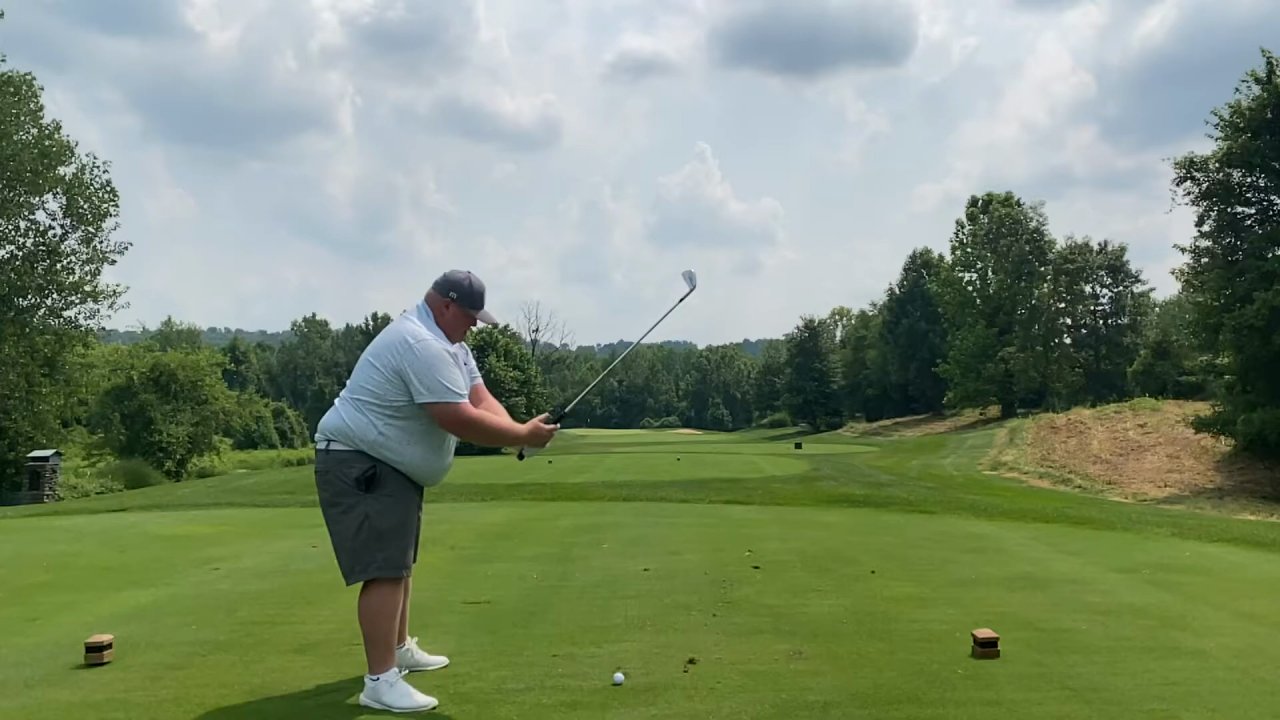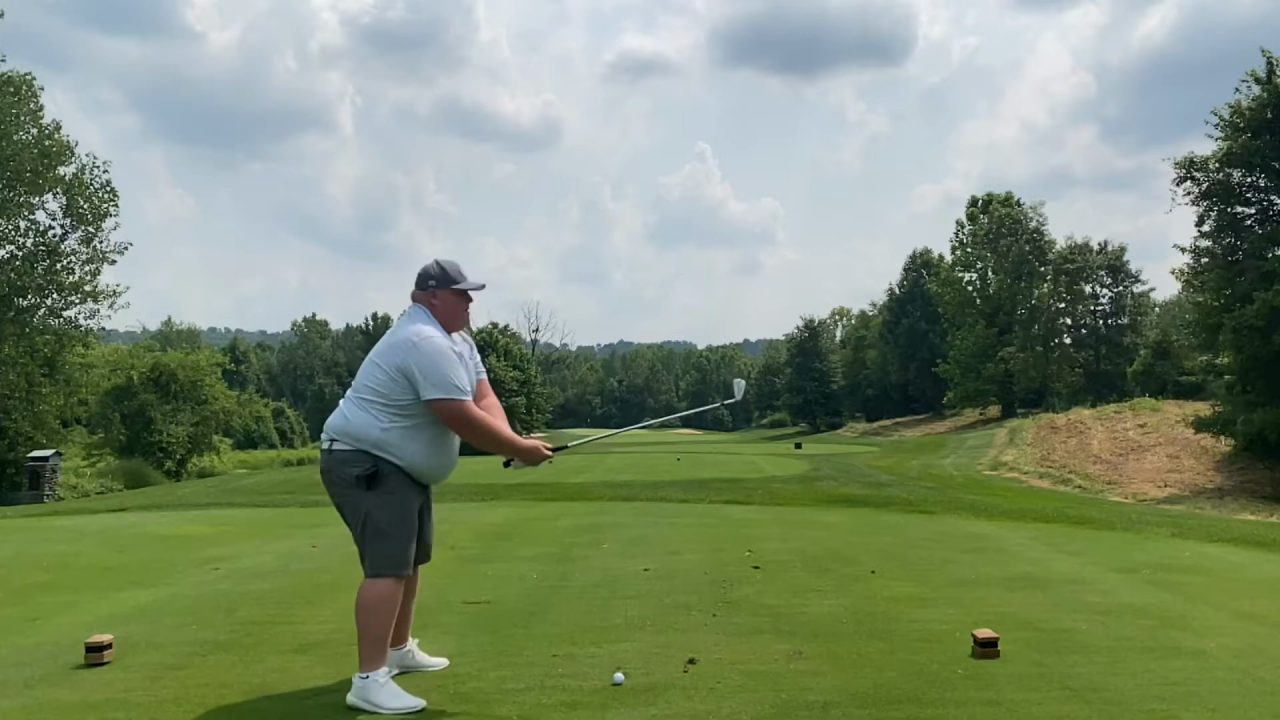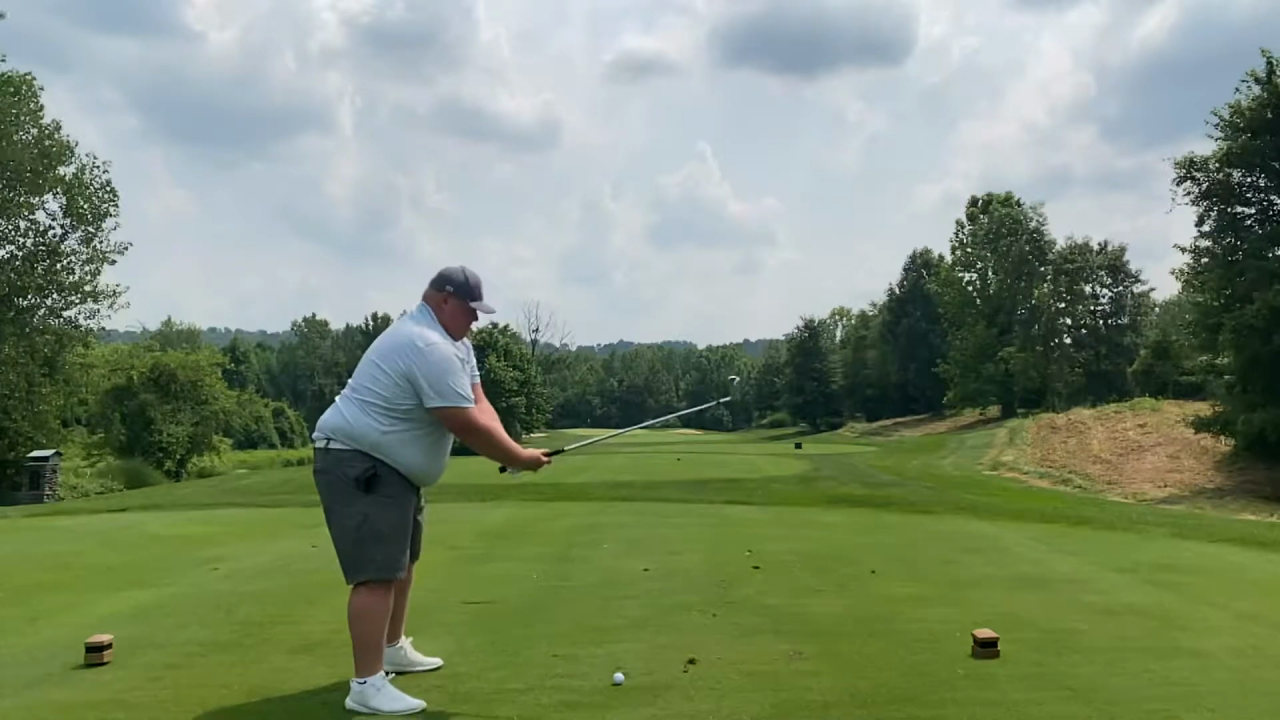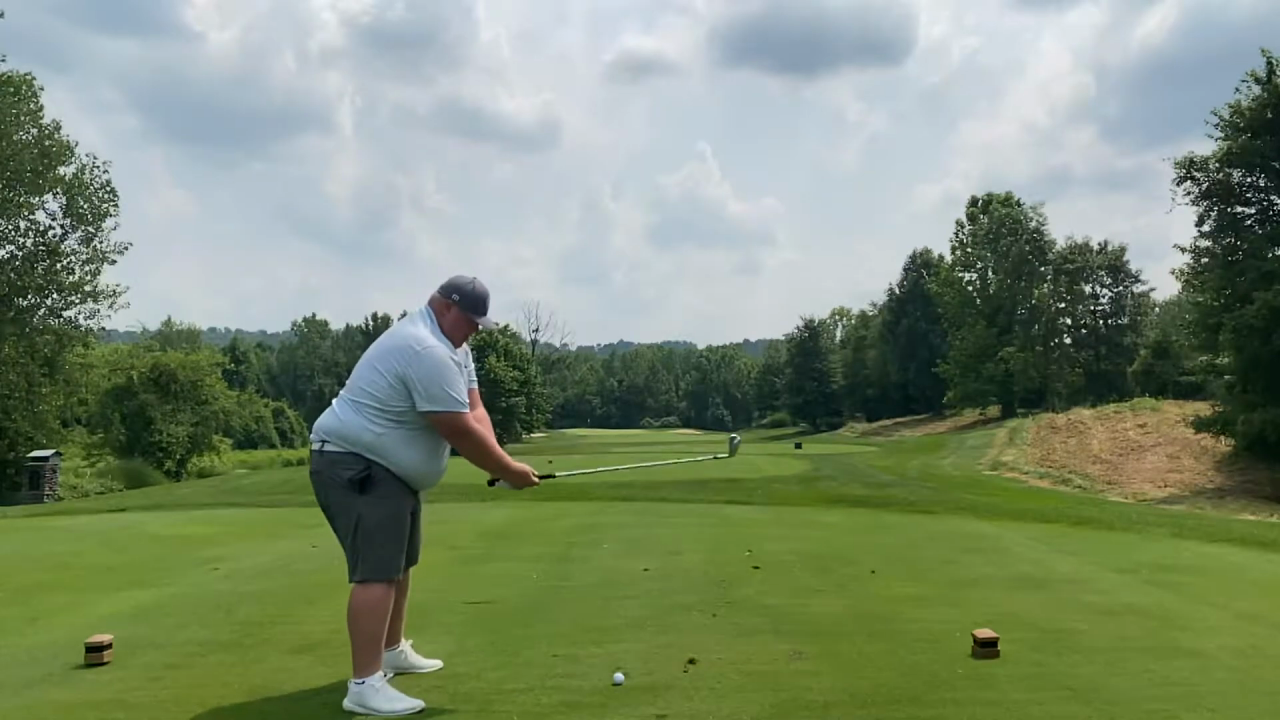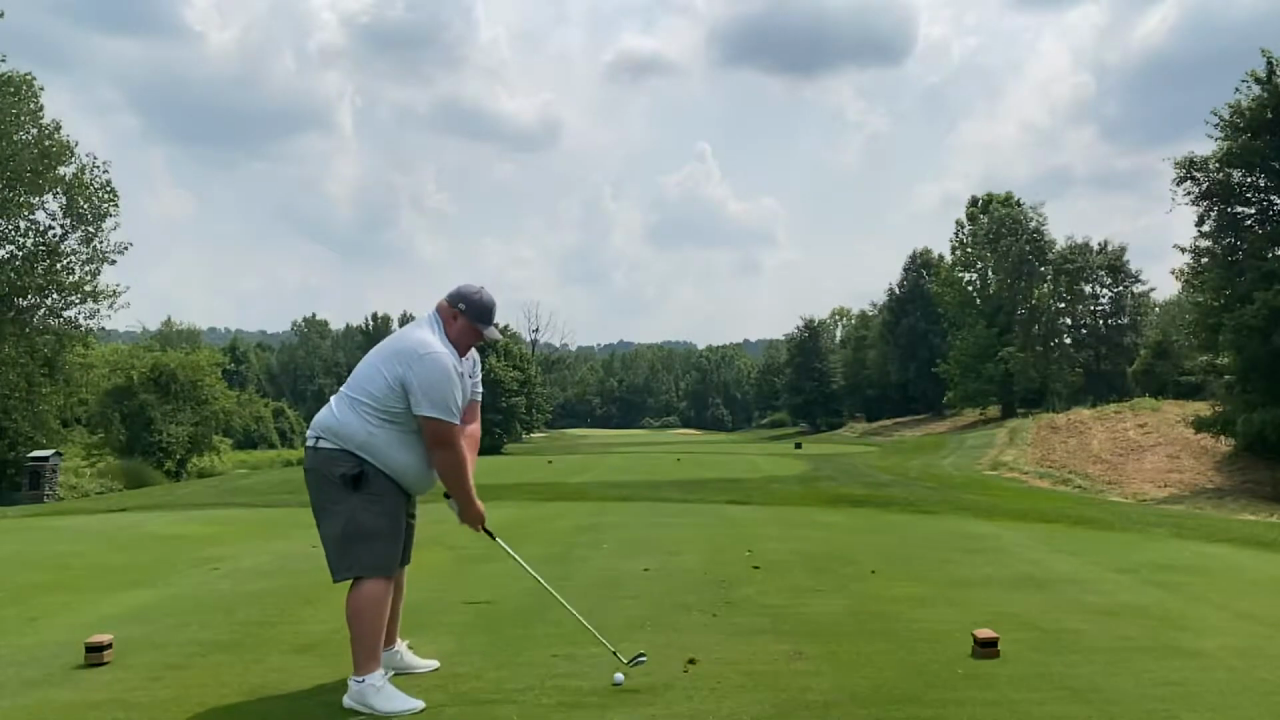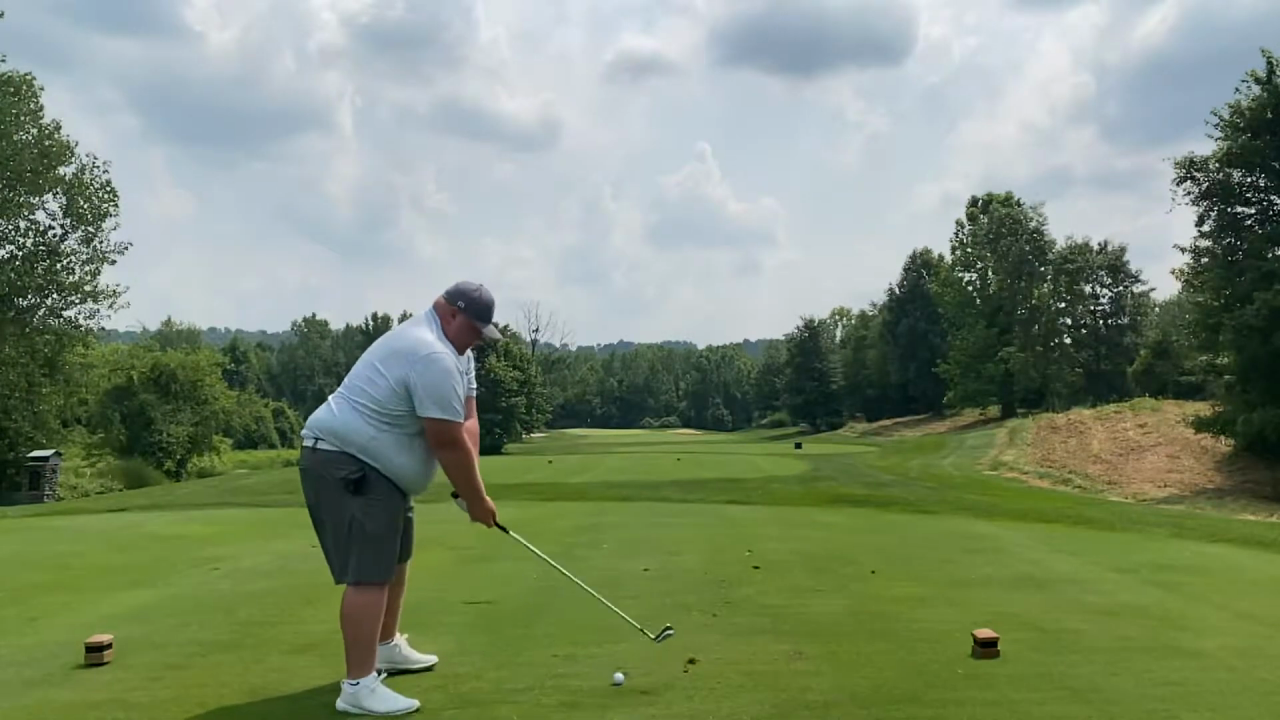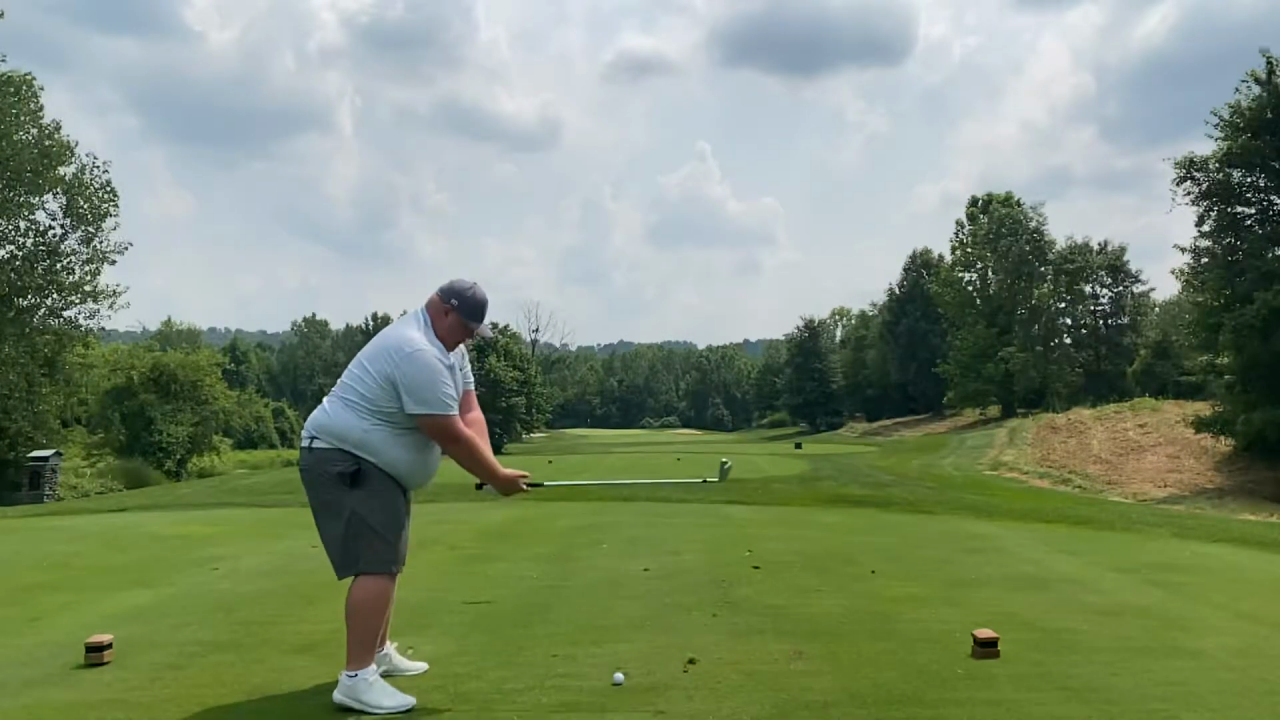
dt=0.4s
person 1, frame 1
left shoulder: (447, 342)
right shoulder: (423, 346)
left elbow: (481, 401)
right elbow: (460, 421)
left wrist: (518, 431)
right wrist: (522, 434)
left hip: (390, 467)
right hip: (359, 465)
left knee: (398, 561)
right knee: (385, 568)
left ankle: (399, 648)
right ankle: (380, 681)
person 1, frame 2
left shoulder: (455, 339)
right shoulder: (425, 344)
left elbow: (484, 400)
right elbow: (463, 419)
left wrist: (513, 441)
right wrist: (520, 448)
left hip: (397, 467)
right hip: (364, 464)
left knee: (407, 560)
right knee: (386, 566)
left ankle: (399, 649)
right ankle: (369, 680)
person 1, frame 3
left shoulder: (452, 341)
right shoulder: (430, 348)
left elbow: (478, 405)
right elbow: (466, 425)
left wrist: (511, 450)
right wrist: (518, 458)
left hip: (387, 467)
right hip: (358, 464)
left knee: (400, 562)
right knee: (378, 571)
left ankle: (392, 648)
right ankle: (366, 684)
person 1, frame 4
left shoulder: (450, 344)
right shoulder: (426, 352)
left elbow: (474, 413)
right elbow: (459, 432)
left wrist: (498, 462)
right wrist: (508, 469)
left hip: (386, 468)
right hip: (355, 466)
left knee: (398, 562)
right knee: (378, 571)
left ankle: (391, 649)
person 1, frame 5
left shoulder: (463, 355)
right shoulder: (432, 358)
left elbow: (468, 426)
right elbow: (442, 444)
left wrist: (463, 486)
right wrist: (467, 502)
left hip: (381, 469)
right hip: (348, 464)
left knee: (392, 562)
right knee: (375, 568)
left ankle: (388, 650)
right ankle: (365, 682)
person 1, frame 6
left shoulder: (453, 349)
right shoulder: (431, 357)
left elbow: (466, 423)
right elbow: (448, 443)
left wrist: (472, 489)
right wrist: (477, 500)
left hip: (373, 467)
right hip: (345, 464)
left knee: (393, 558)
right knee: (368, 571)
left ankle: (386, 647)
person 1, frame 7
left shoulder: (446, 346)
right shoulder: (417, 353)
left elbow: (469, 413)
right elbow: (450, 434)
left wrist: (491, 465)
right wrist: (496, 476)
left hip: (375, 465)
right hip: (344, 462)
left knee: (386, 562)
right knee: (376, 564)
left ankle: (377, 652)
right ankle: (356, 679)
